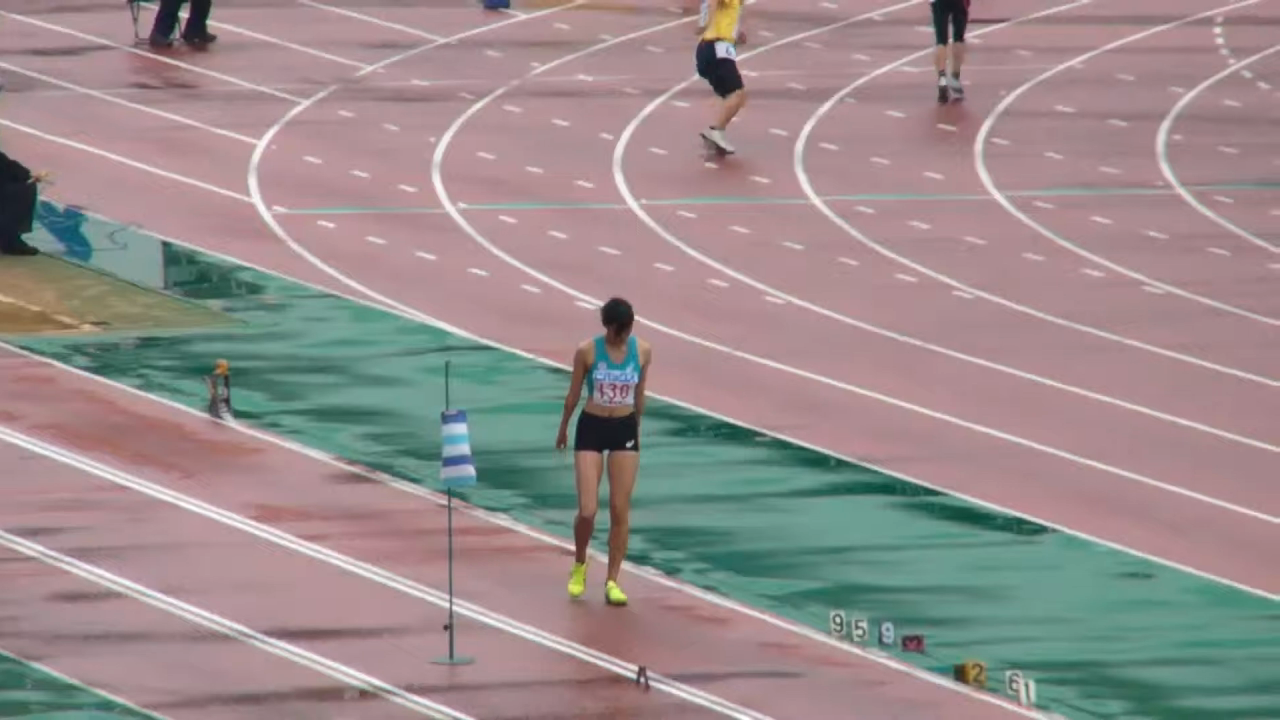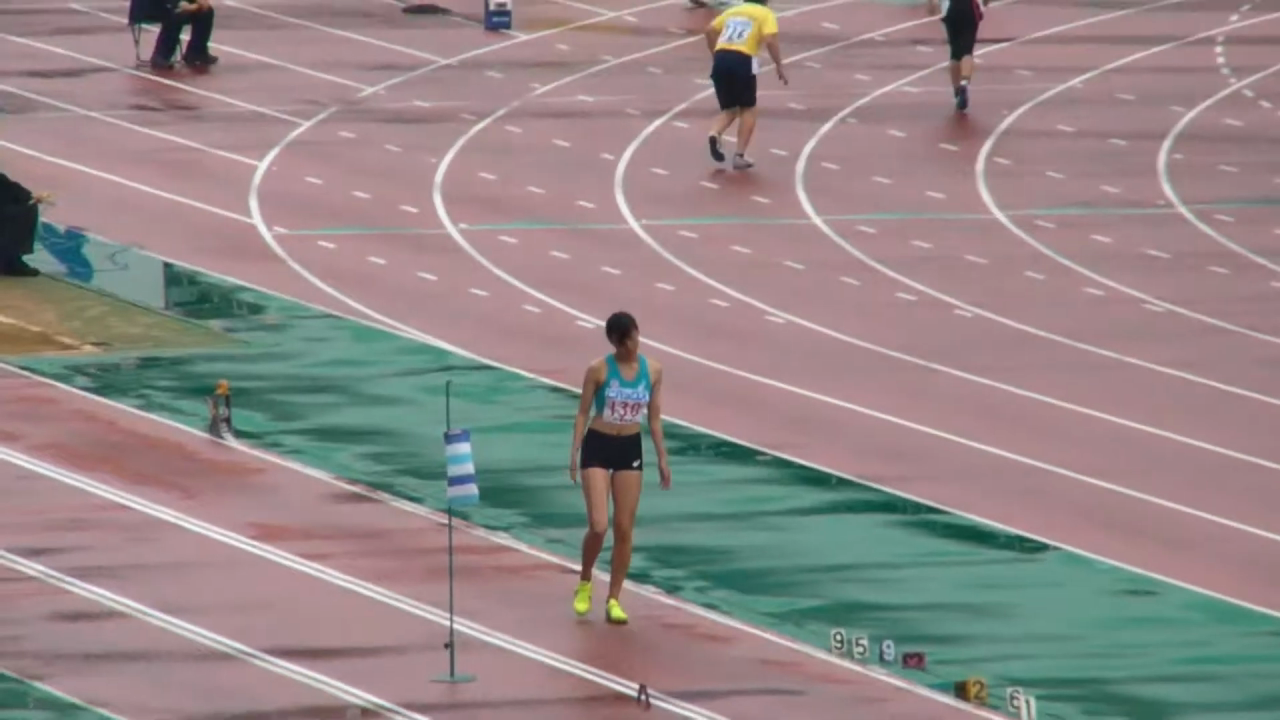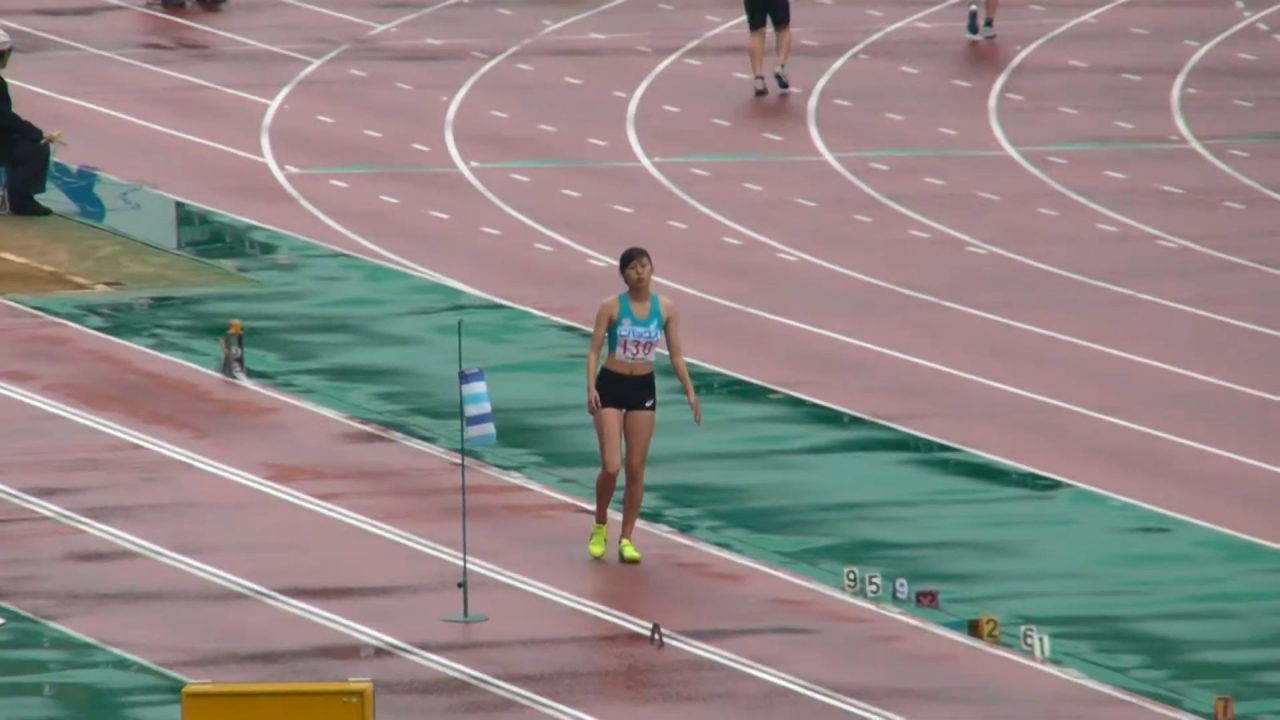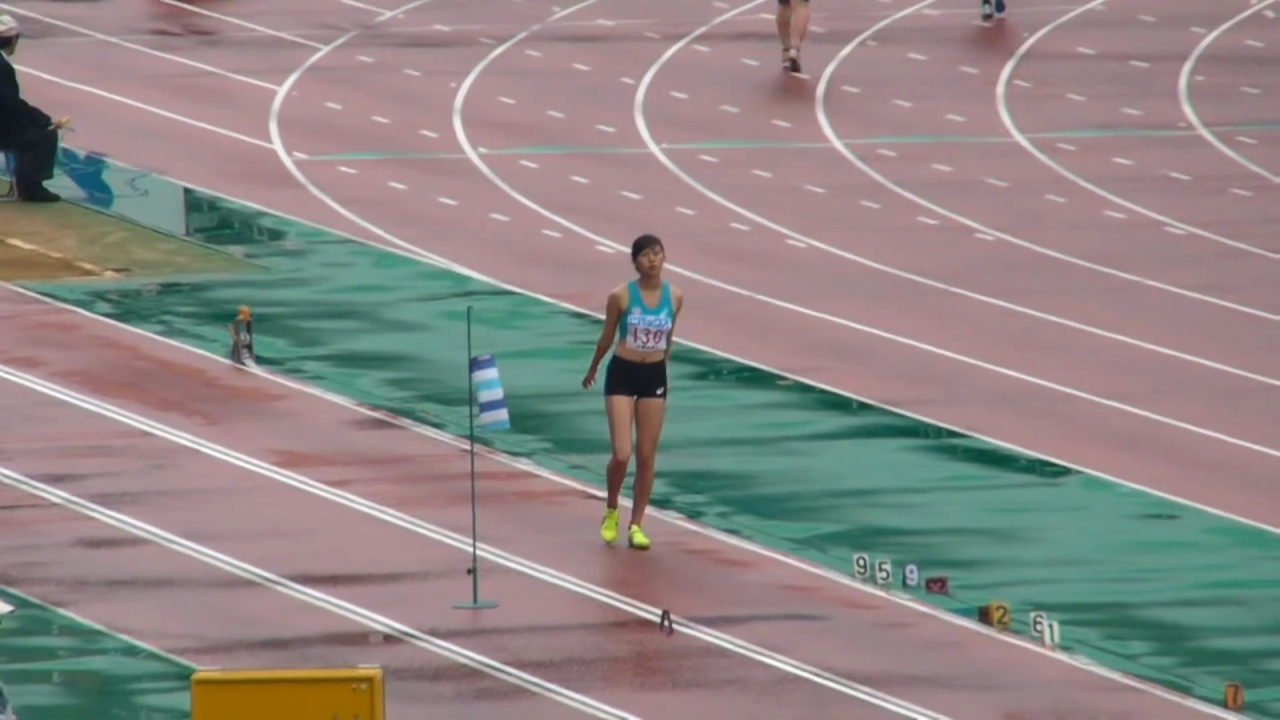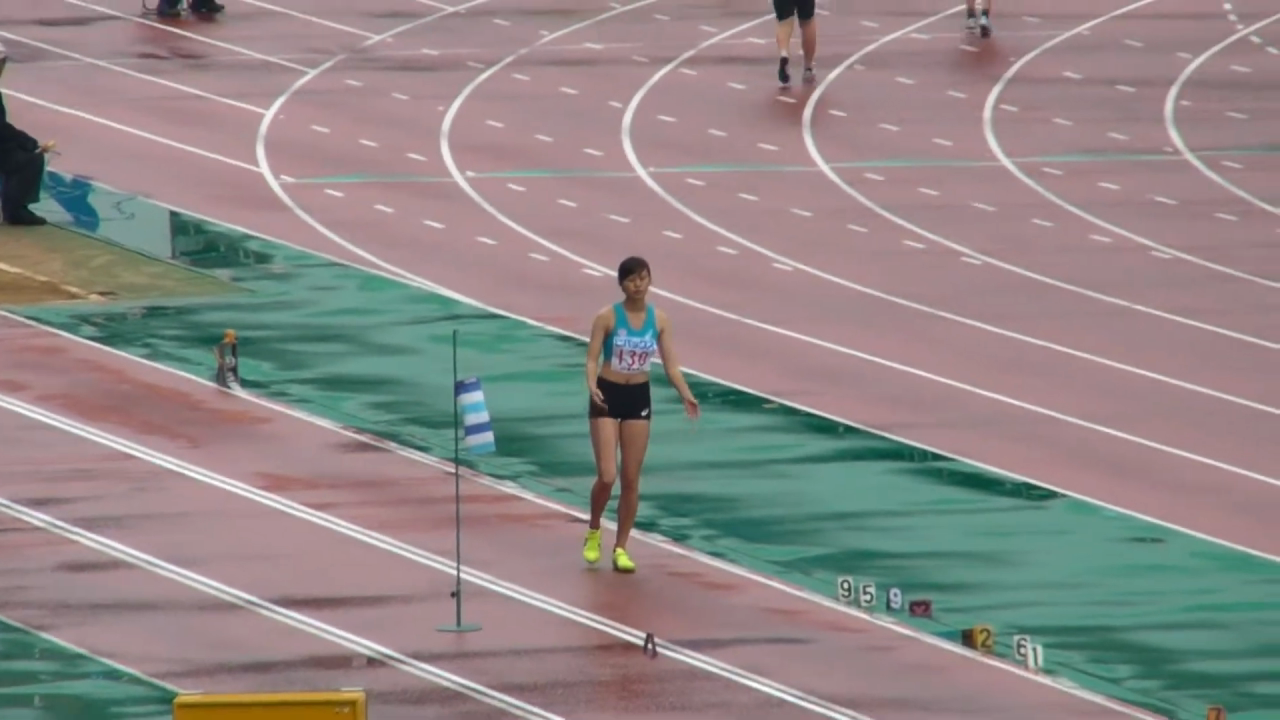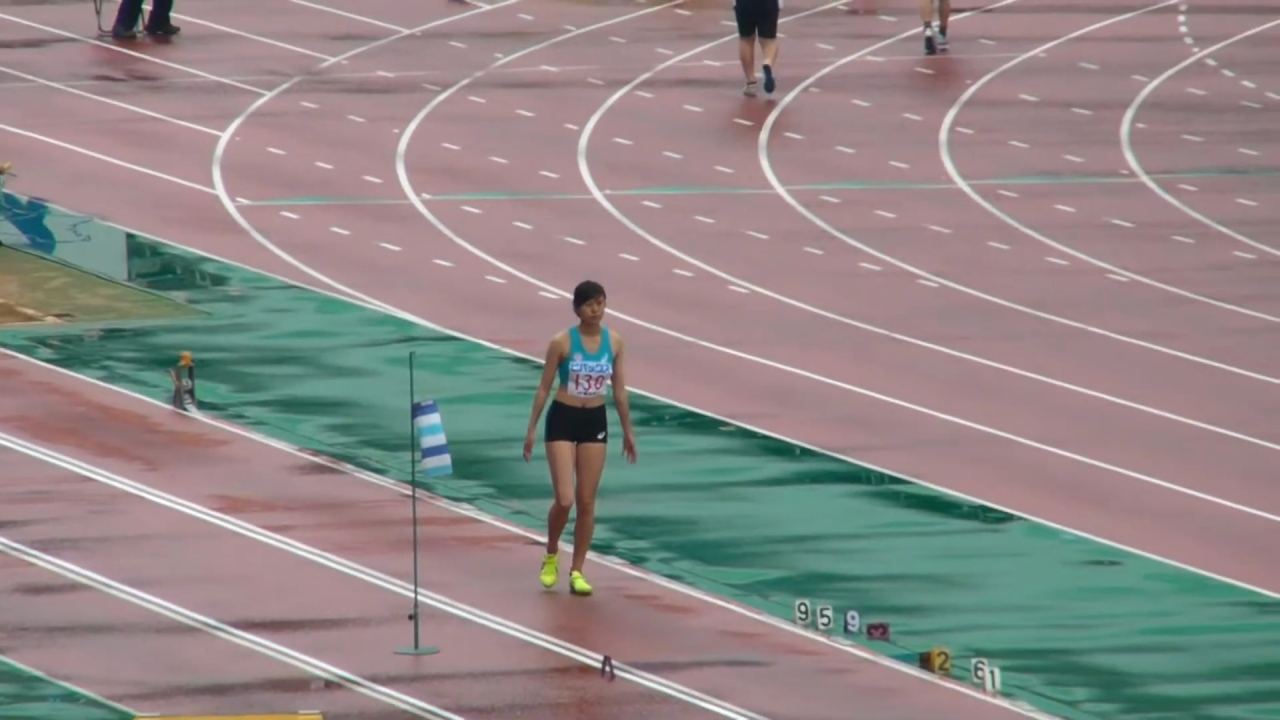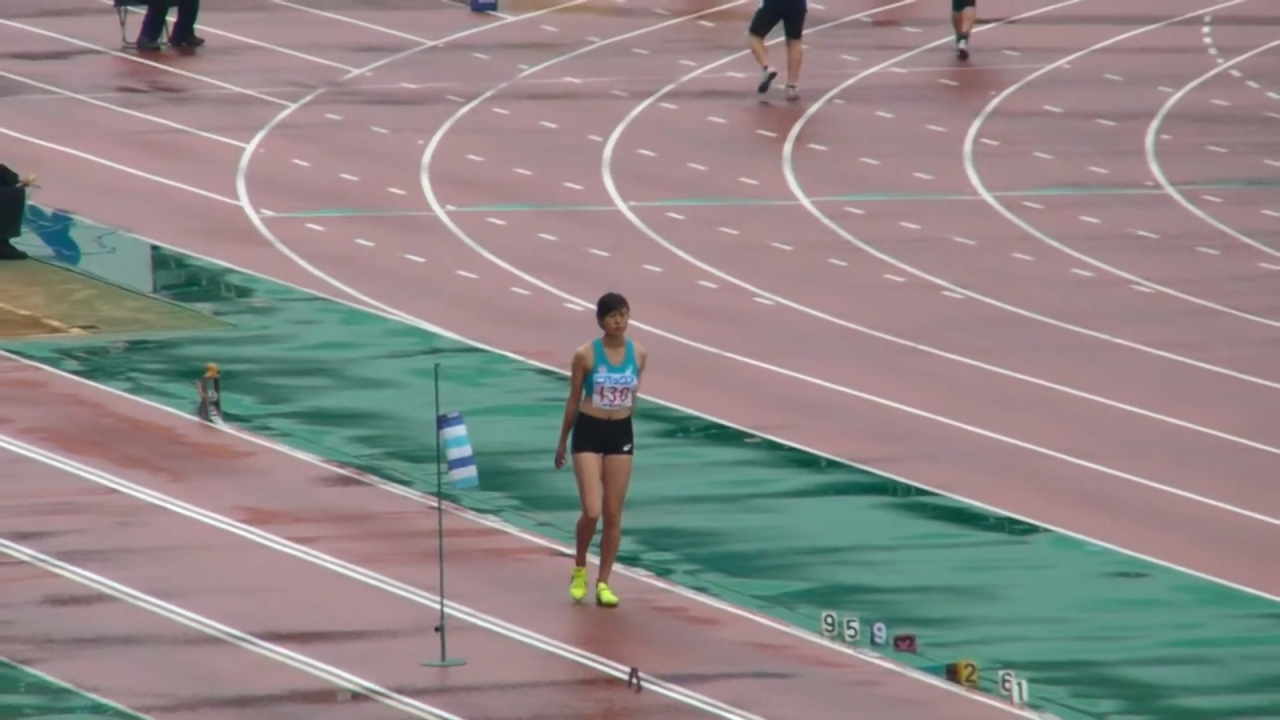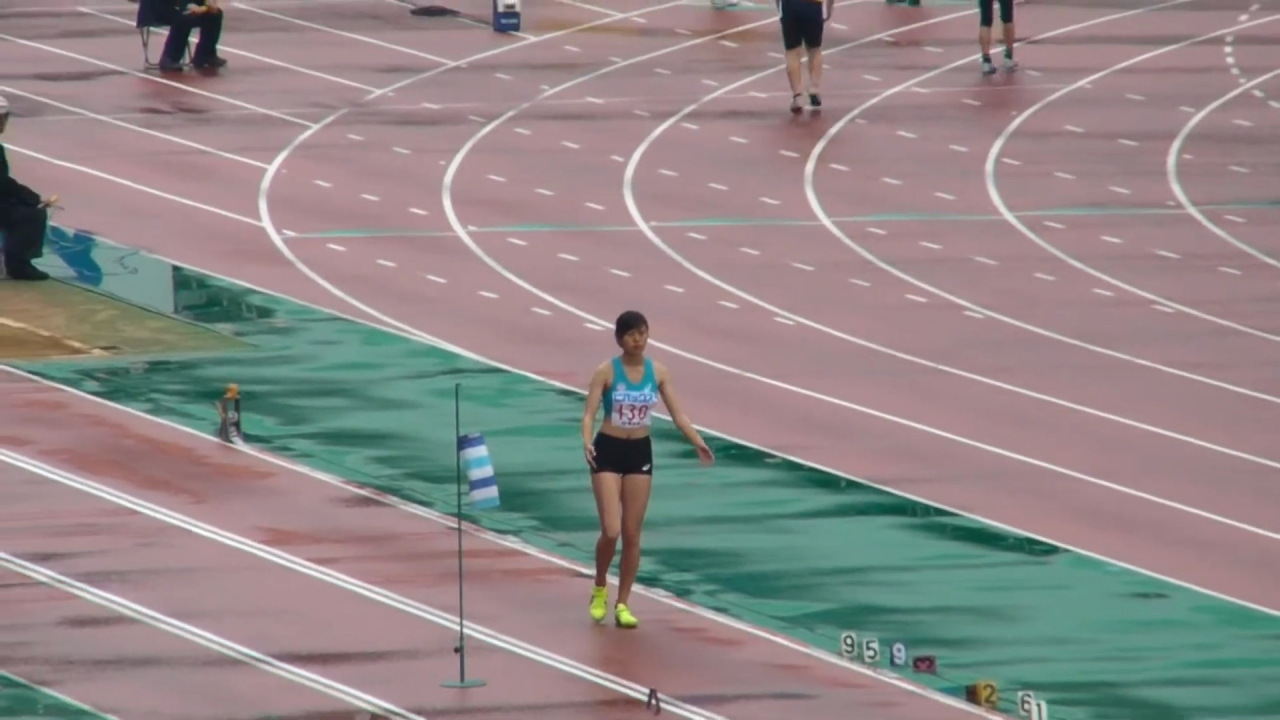
dt=0.4s
person 1, frame 1
left shoulder: (643, 350)
right shoulder: (587, 350)
right elbow: (573, 393)
left wrist: (638, 429)
right wrist: (562, 428)
left hip: (624, 429)
right hip: (591, 428)
left knee: (620, 510)
right knee: (587, 510)
left ankle: (612, 581)
right ankle: (579, 565)
person 1, frame 2
left shoulder: (653, 370)
right shoulder: (598, 369)
left elbow: (654, 419)
right elbow: (583, 413)
left wrist: (663, 459)
right wrist: (574, 453)
left hip: (631, 448)
right hip: (598, 447)
left knee: (625, 529)
right knee: (598, 526)
left ankle: (613, 599)
right ankle: (585, 583)
person 1, frame 3
left shoulder: (666, 308)
right shoulder: (610, 306)
left elbow: (675, 354)
right elbow: (593, 350)
left wrist: (690, 392)
right wrist: (590, 387)
left hip: (644, 387)
right hip: (611, 386)
left knee: (636, 469)
right knee: (611, 466)
left ankle: (626, 539)
right ankle: (599, 526)
person 1, frame 4
left shoulder: (675, 297)
right shoulder: (620, 295)
right elbow: (607, 337)
right wrist: (592, 370)
left hip: (654, 376)
right hip: (621, 373)
left knee: (647, 456)
right knee: (621, 454)
left ankle: (636, 525)
right ankle: (611, 510)
person 1, frame 5
left shoulder: (659, 319)
right shoulder: (606, 316)
left elbow: (670, 363)
right elbow: (592, 359)
left wrist: (687, 395)
right wrist: (592, 388)
left hip: (639, 396)
right hip: (608, 395)
left knee: (631, 478)
right knee: (607, 476)
left ankle: (620, 548)
right ankle: (593, 531)
person 1, frame 6
left shoulder: (615, 342)
right shoulder: (561, 342)
left elbow: (619, 388)
right elbow: (544, 387)
left wrist: (628, 431)
right wrist: (531, 429)
left hip: (595, 421)
right hip: (562, 419)
left knee: (587, 501)
right knee: (564, 500)
left ankle: (577, 571)
right ankle: (550, 557)
person 1, frame 7
left shoulder: (639, 353)
right shoulder: (585, 354)
right elbow: (574, 400)
right wrist: (562, 442)
left hip: (621, 432)
right hip: (588, 431)
left knee: (613, 514)
right knee: (592, 511)
left ankle: (603, 582)
right ankle: (579, 569)
person 1, frame 8
left shoulder: (658, 372)
right shoulder: (605, 371)
left elbow: (677, 413)
right elbow: (589, 414)
left wrist: (698, 442)
right wrist: (587, 442)
left hip: (640, 451)
right hip: (609, 450)
left knee: (632, 534)
right knee: (611, 531)
left ankle: (622, 603)
right ankle: (599, 590)
